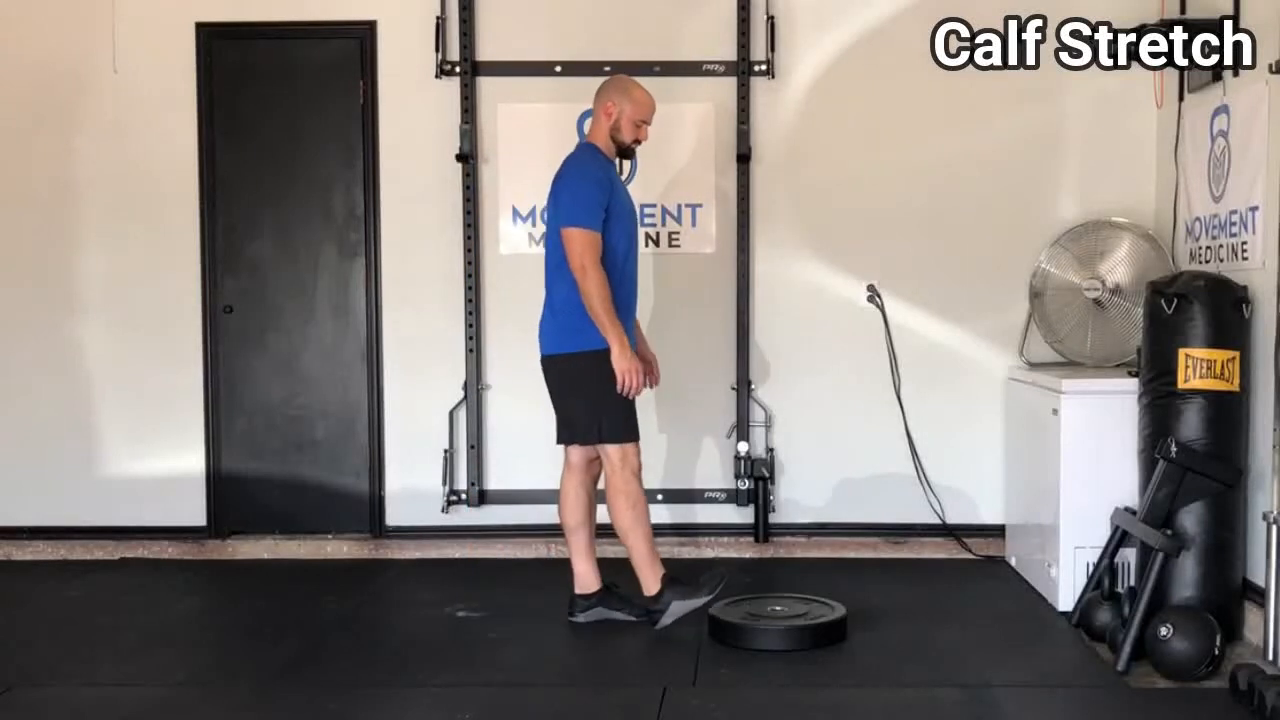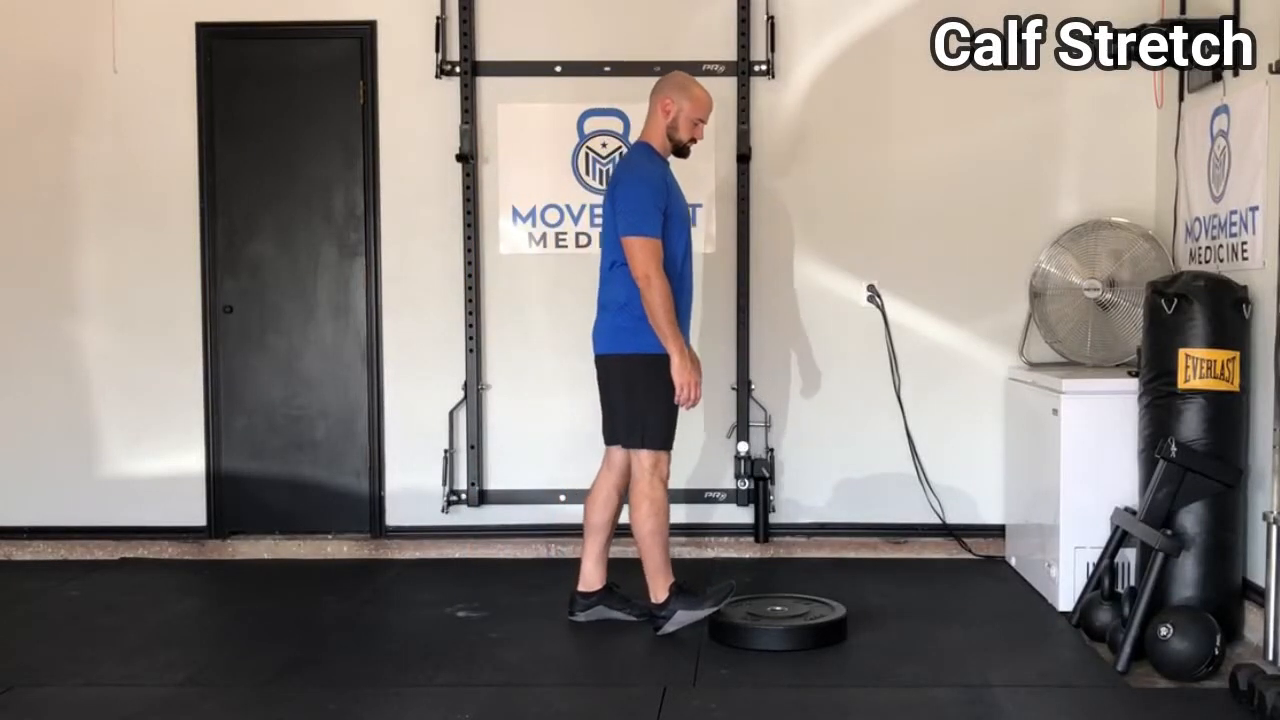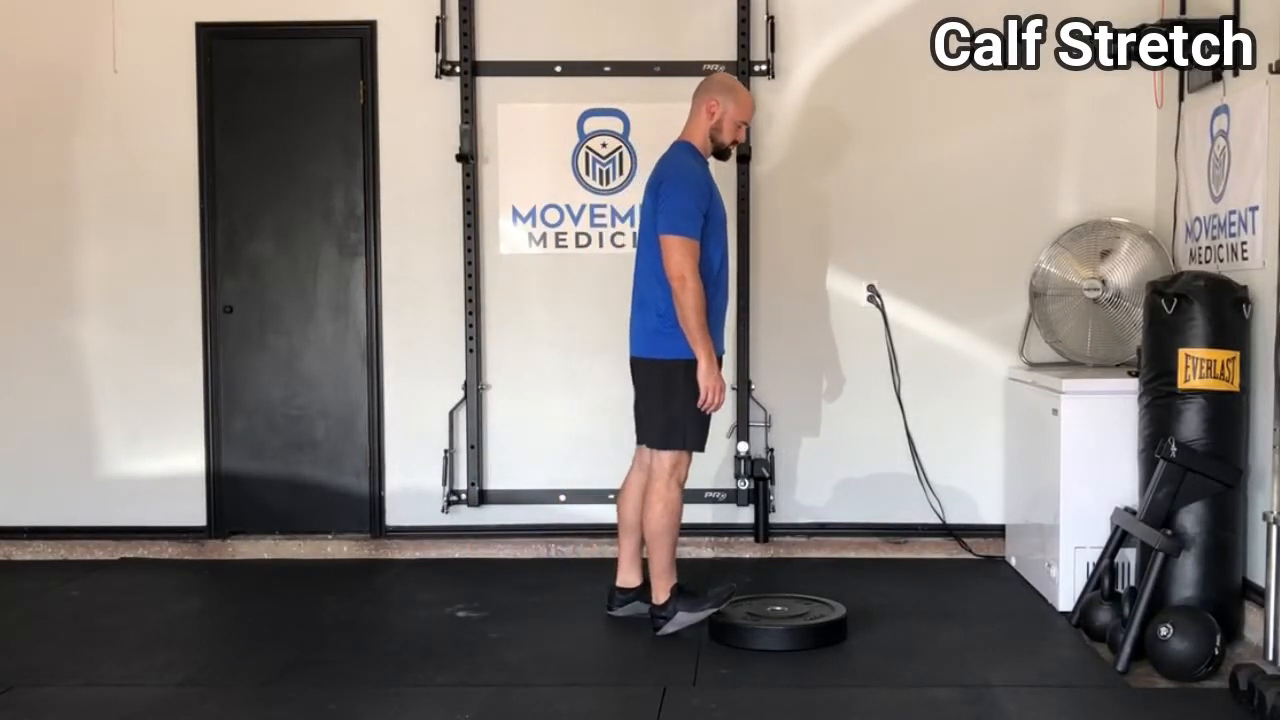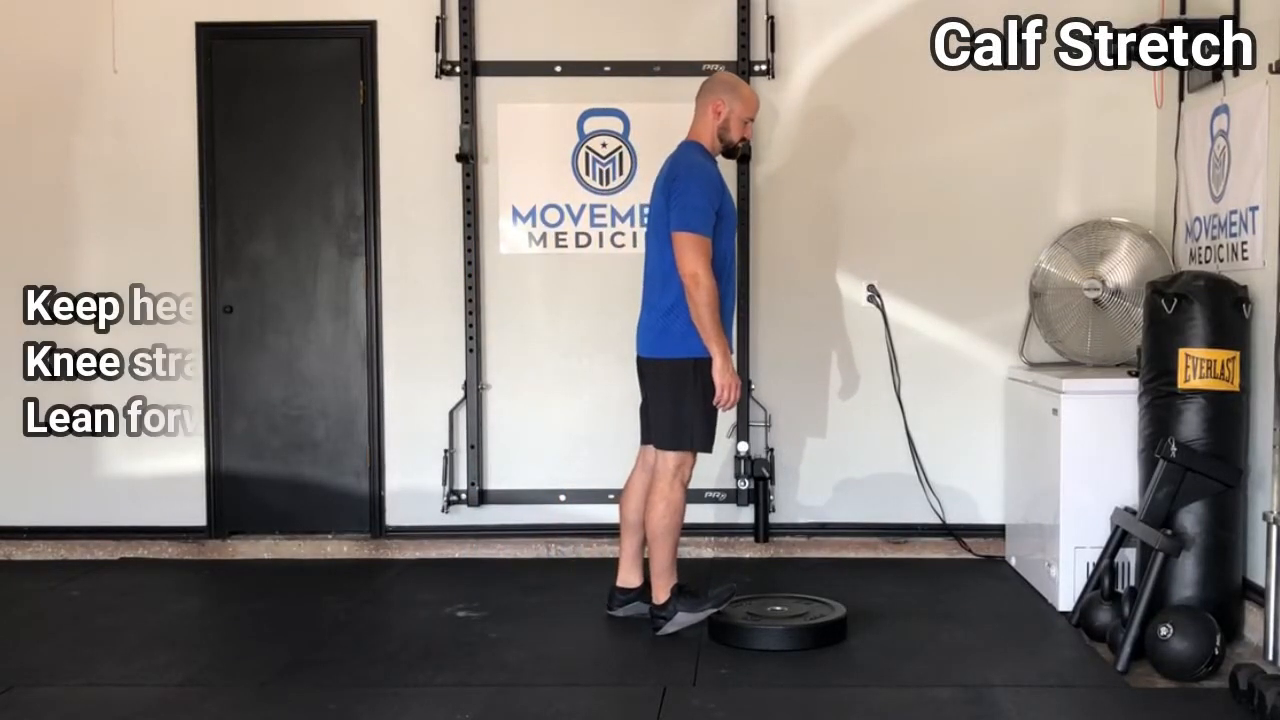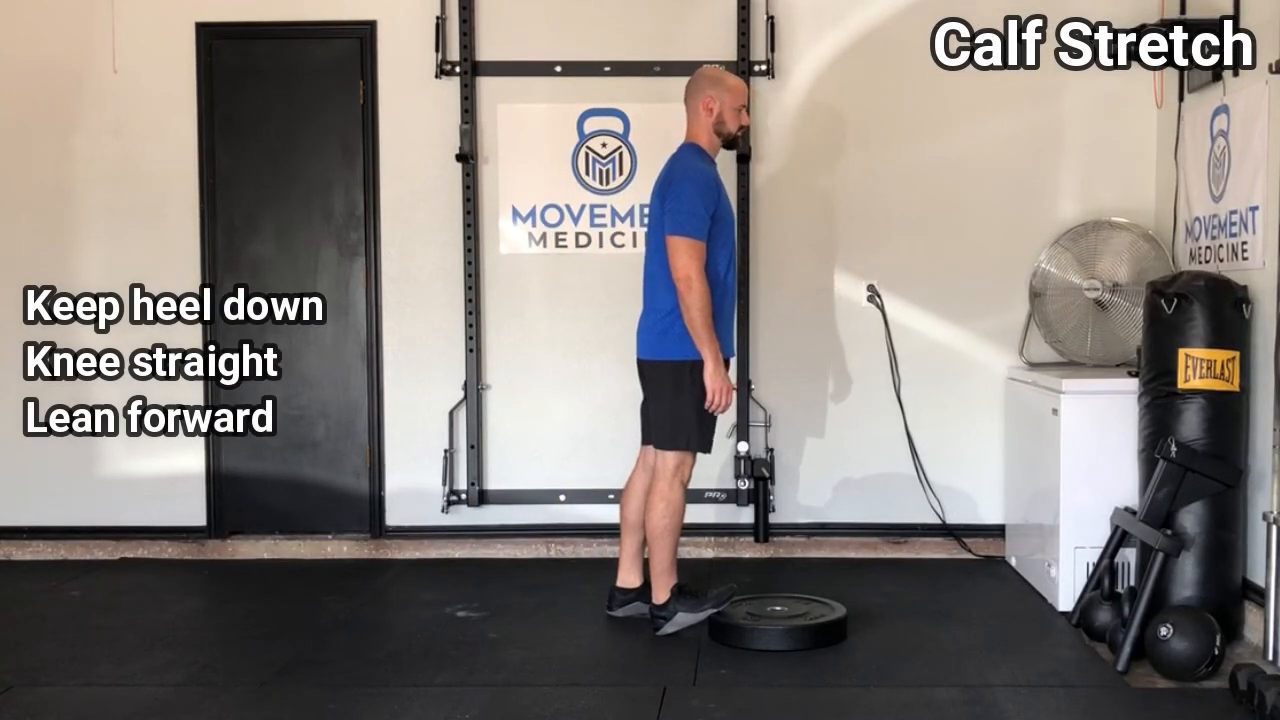
dt=1s
person 1, frame 1
left shoulder: (600, 173)
right shoulder: (584, 172)
right elbow: (584, 266)
left wrist: (638, 342)
right wrist: (618, 344)
left hip: (584, 346)
right hip: (585, 347)
left knee: (583, 461)
right knee: (622, 462)
left ankle: (588, 591)
right ankle: (658, 591)
person 1, frame 2
left shoulder: (650, 171)
right shoulder: (642, 175)
right elbow: (647, 274)
left wrist: (680, 348)
right wrist: (677, 354)
left hip: (634, 347)
right hip: (639, 349)
left knee: (620, 465)
right knee: (650, 469)
left ankle: (590, 589)
right ankle: (666, 599)
person 1, frame 3
left shoulder: (680, 169)
right shoulder: (685, 174)
right elbow: (682, 275)
left wrist: (700, 354)
right wrist: (707, 359)
left hip: (659, 347)
right hip: (676, 351)
left knee: (648, 464)
right knee: (668, 469)
left ankle: (628, 586)
right ankle: (666, 600)
person 1, frame 4
left shoulder: (683, 166)
right shoulder: (697, 172)
right elbow: (695, 271)
left wrist: (710, 352)
right wrist: (721, 356)
left hip: (663, 345)
right hip: (684, 349)
left knee: (652, 463)
right knee: (673, 469)
left ankle: (629, 585)
right ankle: (665, 600)
person 1, frame 5
left shoulder: (688, 169)
right shoulder: (693, 175)
right elbow: (688, 276)
left wrist: (707, 355)
right wrist: (713, 360)
left hip: (665, 347)
right hip: (682, 352)
left knee: (652, 463)
right knee: (672, 470)
left ankle: (629, 586)
right ankle: (666, 600)
